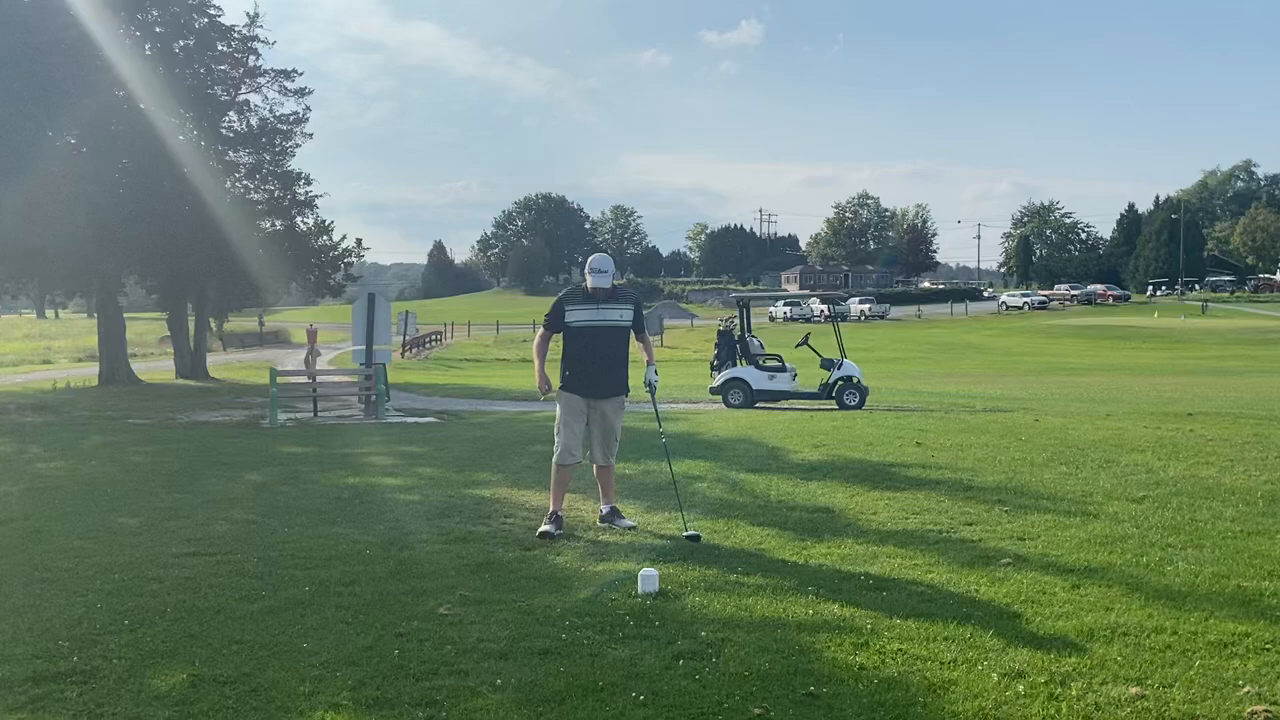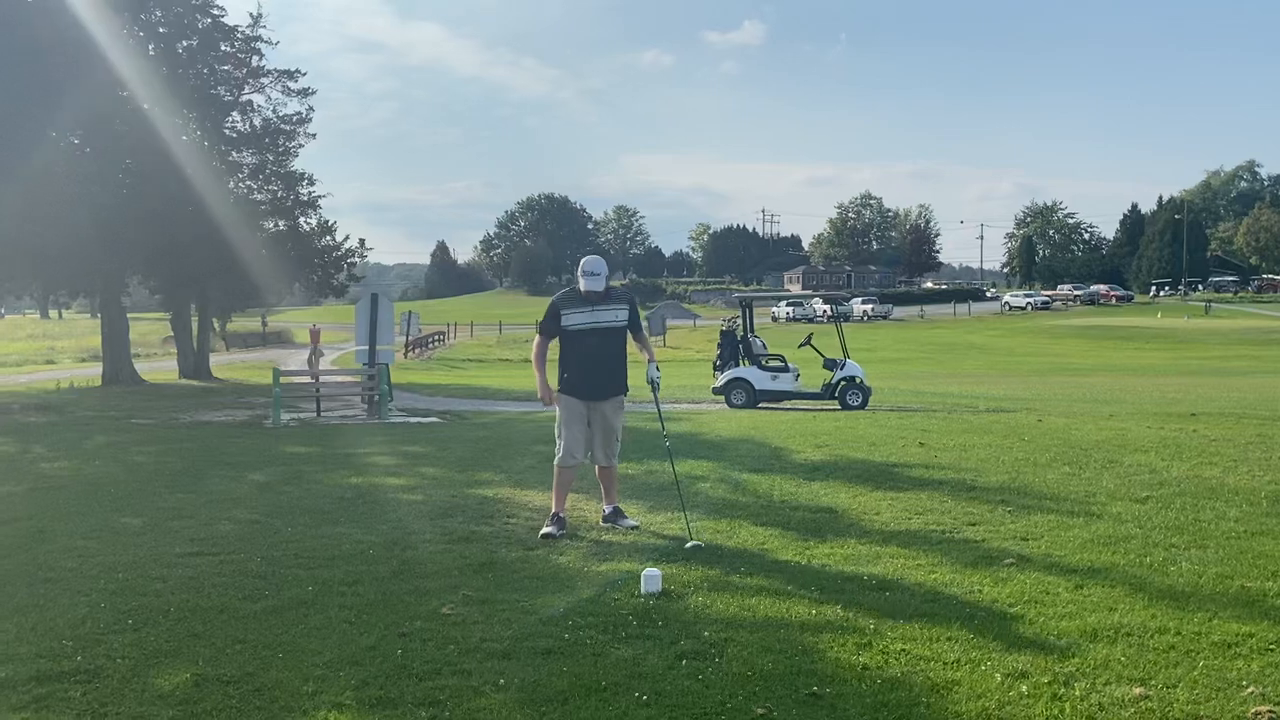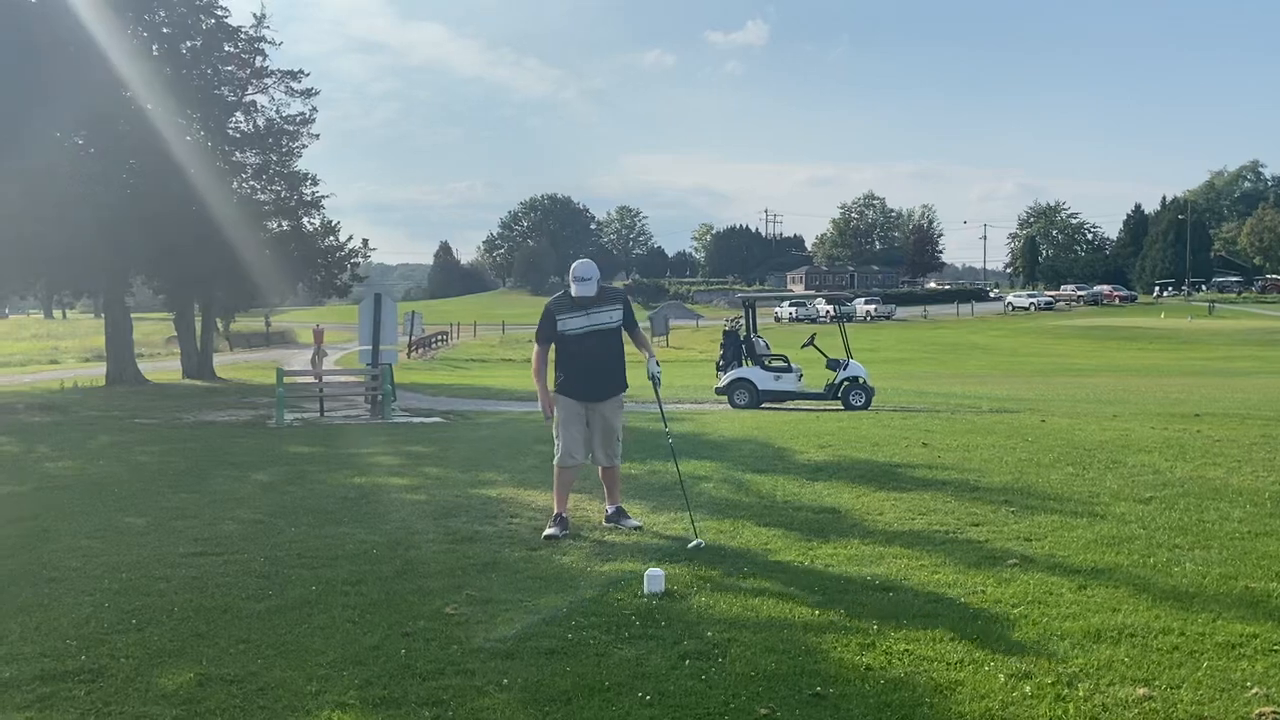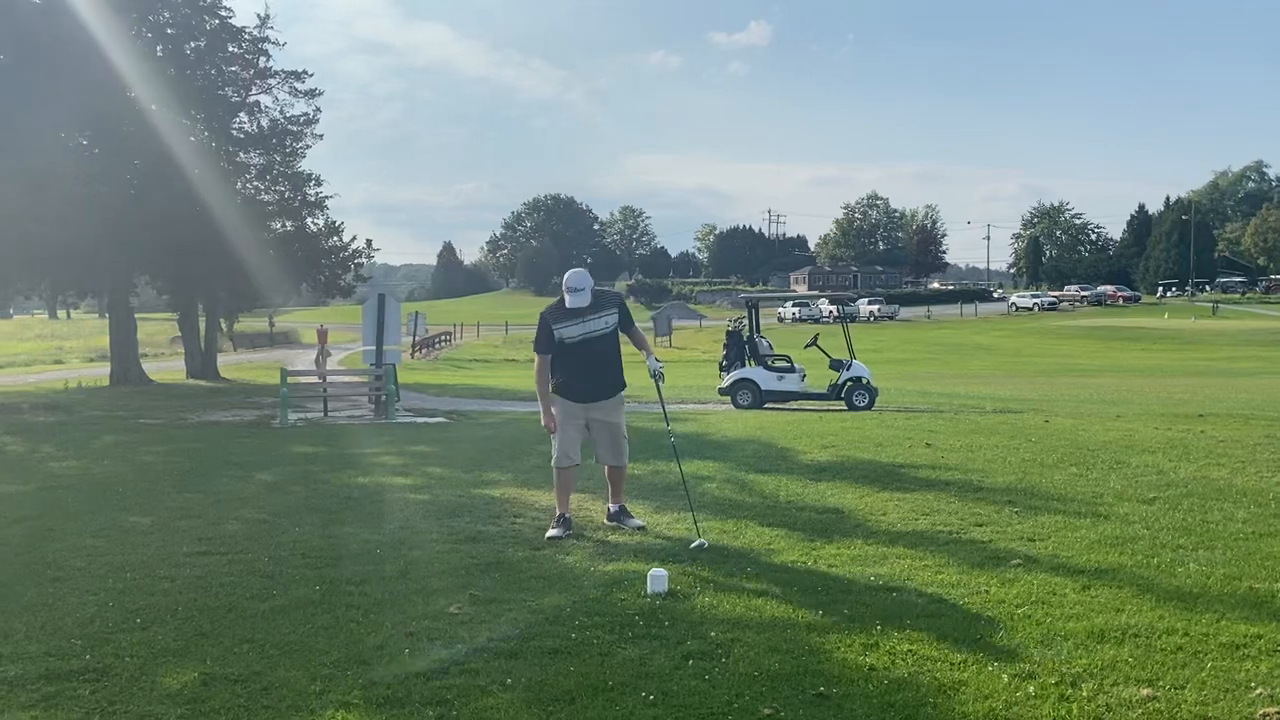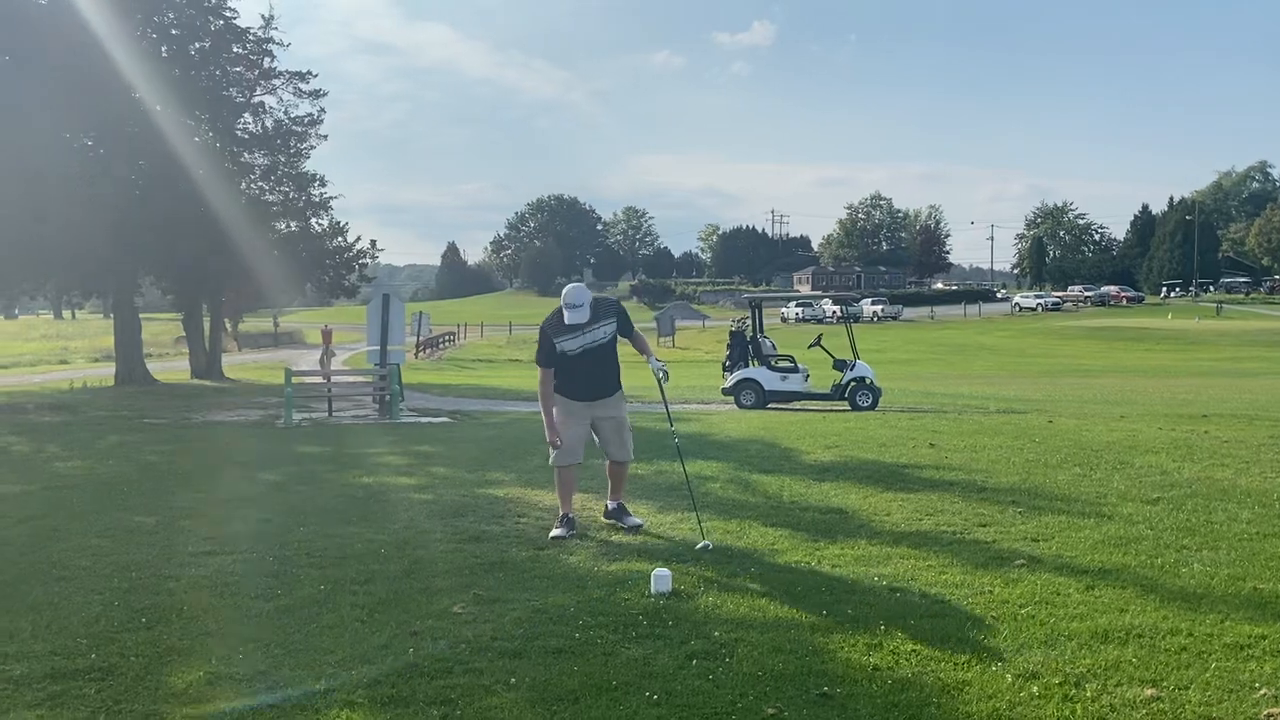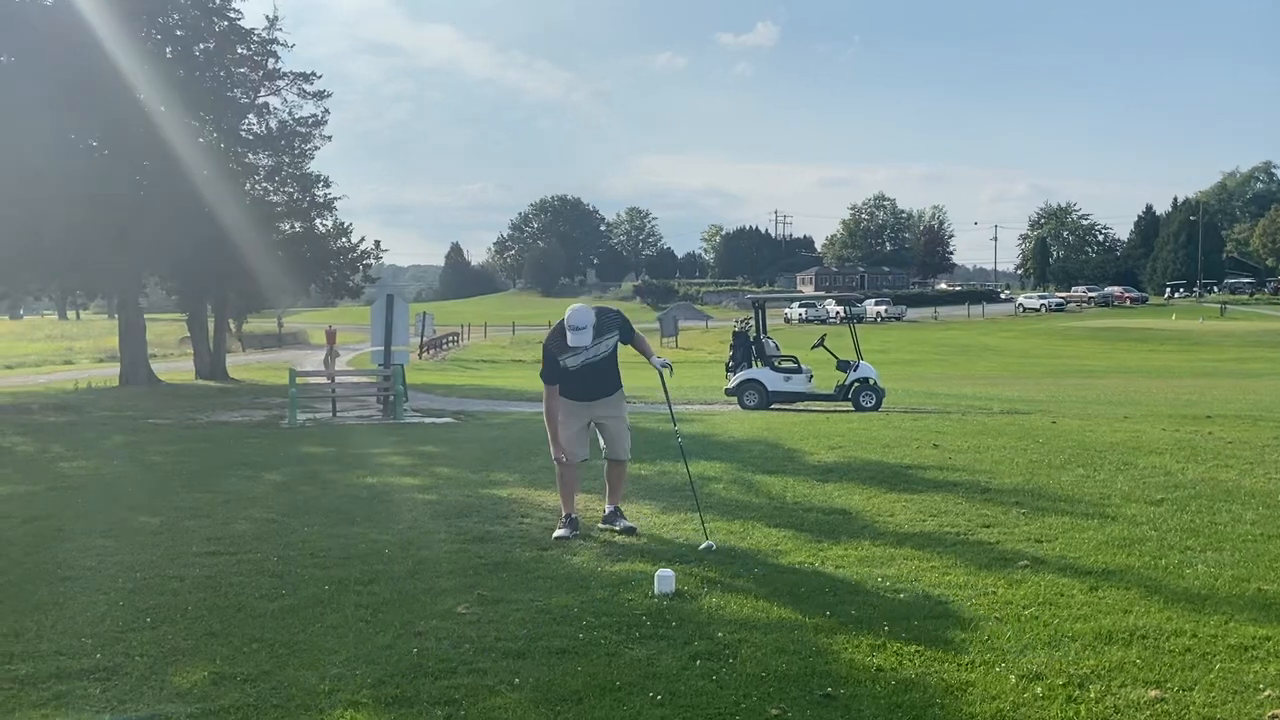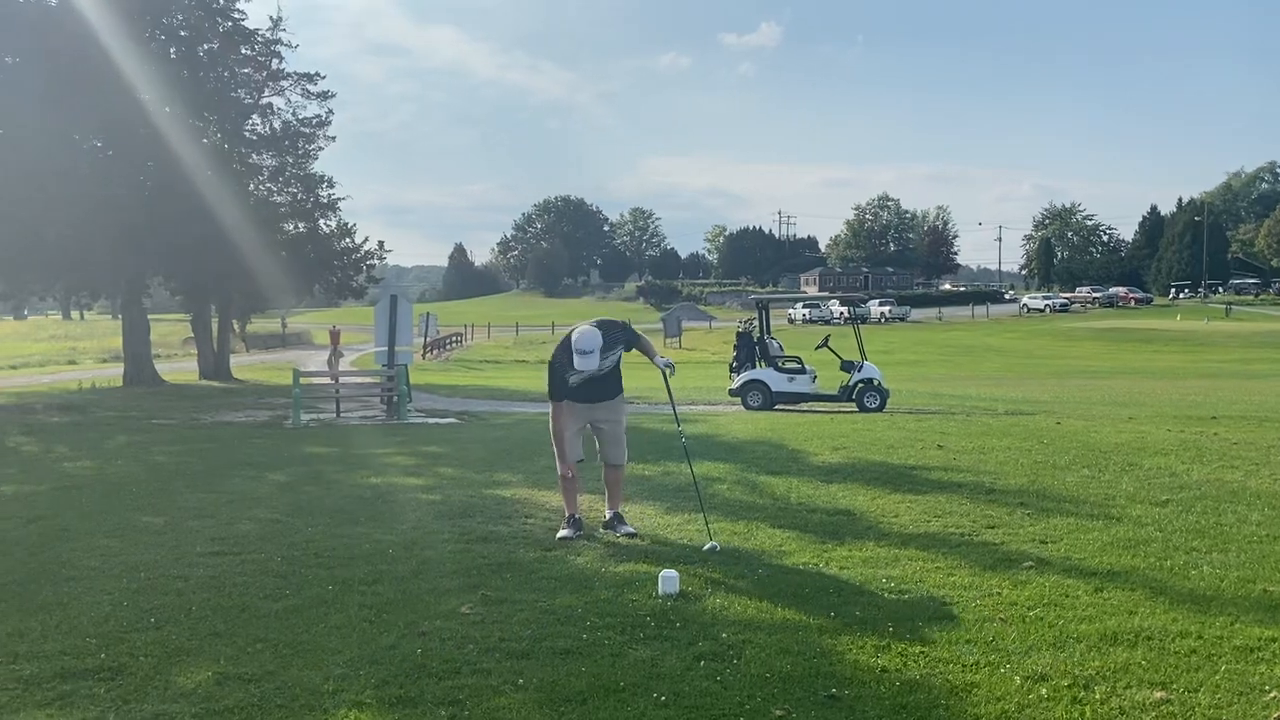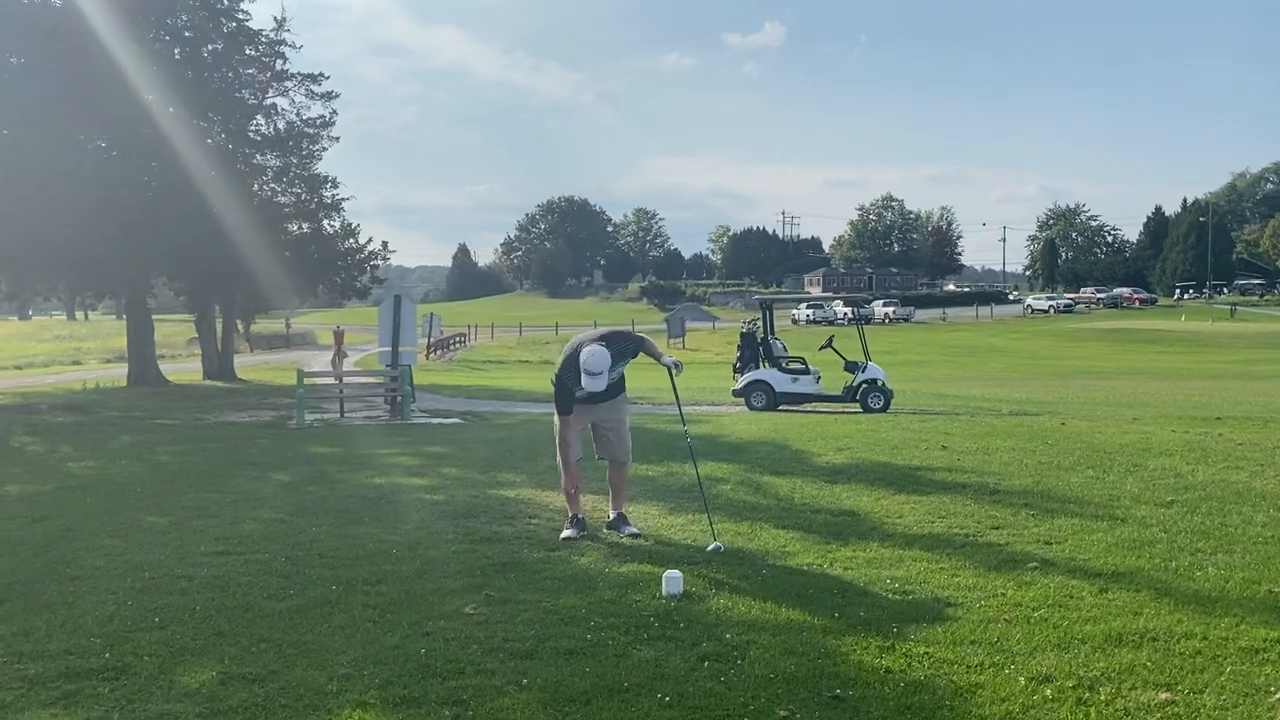
dt=0.1s
person 1, frame 1
left shoulder: (629, 300)
right shoulder: (566, 300)
left elbow: (642, 336)
right elbow: (543, 335)
left wrist: (650, 365)
right wrist: (540, 371)
left hip: (612, 392)
right hip: (572, 392)
left knee: (606, 454)
right knee: (565, 454)
left ankle: (608, 510)
right ankle: (555, 515)
person 1, frame 2
left shoulder: (624, 300)
right shoulder: (562, 303)
left elbow: (639, 335)
right elbow: (541, 342)
left wrist: (651, 362)
right wrist: (541, 382)
left hip: (611, 393)
right hip: (571, 395)
left knee: (607, 455)
right knee: (567, 456)
left ankle: (610, 510)
right ankle: (557, 516)
person 1, frame 3
left shoulder: (618, 298)
right shoulder: (554, 308)
left elbow: (635, 331)
right elbow: (541, 353)
left wrist: (650, 357)
right wrist: (544, 395)
left hip: (609, 395)
right hip: (568, 397)
left knee: (609, 456)
right knee: (566, 456)
left ankle: (614, 510)
right ankle: (559, 517)
person 1, frame 4
left shoulder: (613, 301)
right shoulder: (551, 316)
left elbow: (632, 330)
right elbow: (542, 364)
left wrist: (650, 356)
right wrist: (545, 409)
left hip: (608, 396)
right hip: (567, 398)
left knee: (616, 456)
right knee: (564, 458)
left ankle: (617, 509)
right ankle: (562, 517)
person 1, frame 5
left shoulder: (610, 307)
right shoulder: (550, 327)
left elbow: (632, 334)
right elbow: (545, 379)
left wrist: (651, 358)
right wrist: (549, 424)
left hip: (609, 396)
right hip: (568, 400)
left knee: (621, 452)
right knee: (564, 457)
left ankle: (616, 506)
right ankle: (566, 517)
person 1, frame 6
left shoulder: (612, 318)
right shoulder: (554, 342)
left elbow: (634, 337)
right elbow: (550, 395)
left wrist: (652, 358)
right wrist: (554, 442)
left hip: (610, 397)
right hip: (570, 400)
left knee: (619, 452)
right knee: (568, 458)
left ankle: (612, 511)
right ankle: (569, 518)
person 1, frame 7
left shoulder: (615, 331)
right shoulder: (560, 359)
left elbow: (638, 338)
right elbow: (557, 412)
left wrist: (656, 357)
right wrist: (562, 460)
left hip: (610, 399)
right hip: (572, 402)
left knee: (615, 457)
right knee: (569, 458)
left ankle: (613, 515)
right ankle: (572, 518)
person 1, frame 8
left shoulder: (622, 341)
right shoulder: (567, 372)
left elbow: (642, 340)
right elbow: (564, 426)
left wrist: (662, 357)
right wrist: (566, 474)
left hip: (613, 399)
right hip: (575, 404)
left knee: (620, 456)
right knee: (569, 458)
left ankle: (616, 516)
right ankle: (575, 518)
